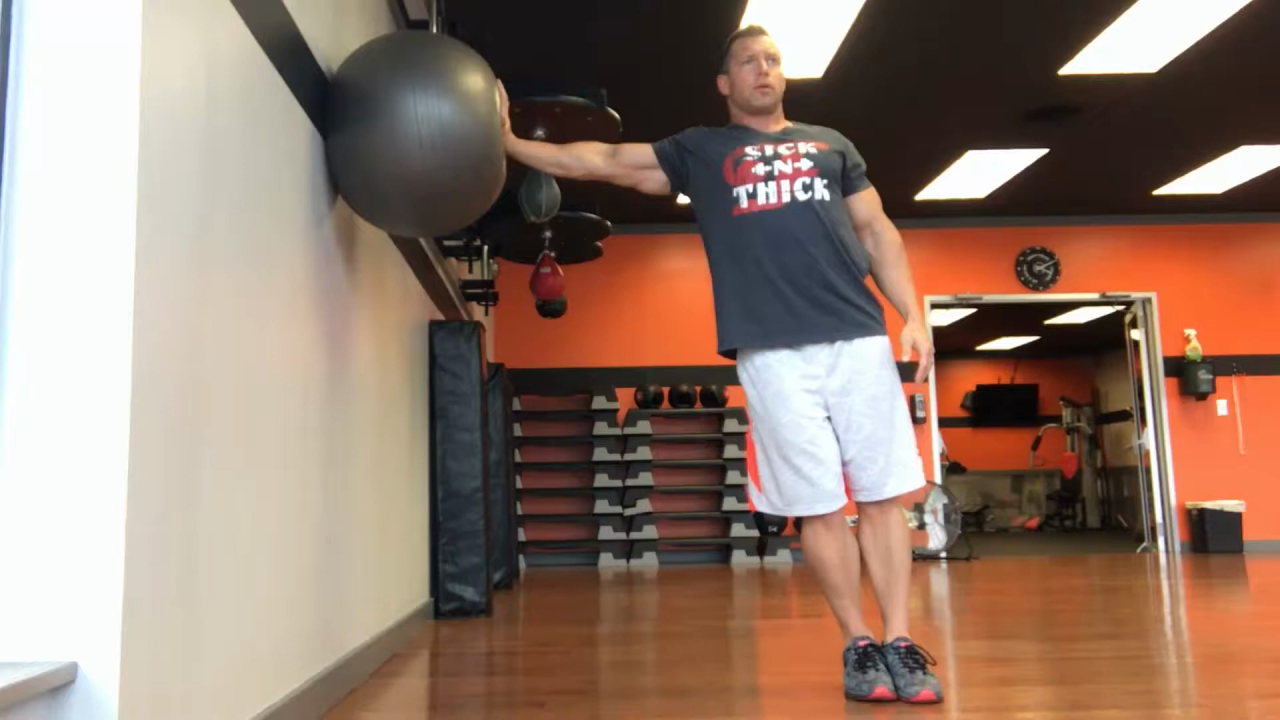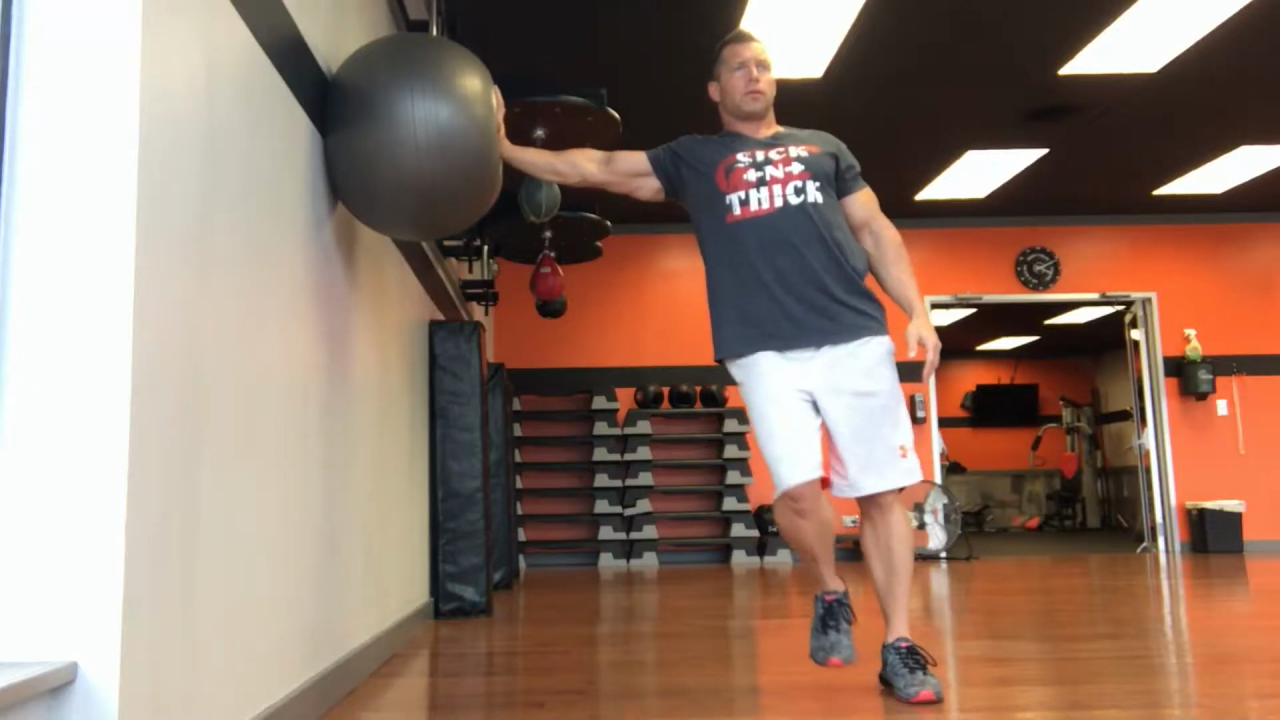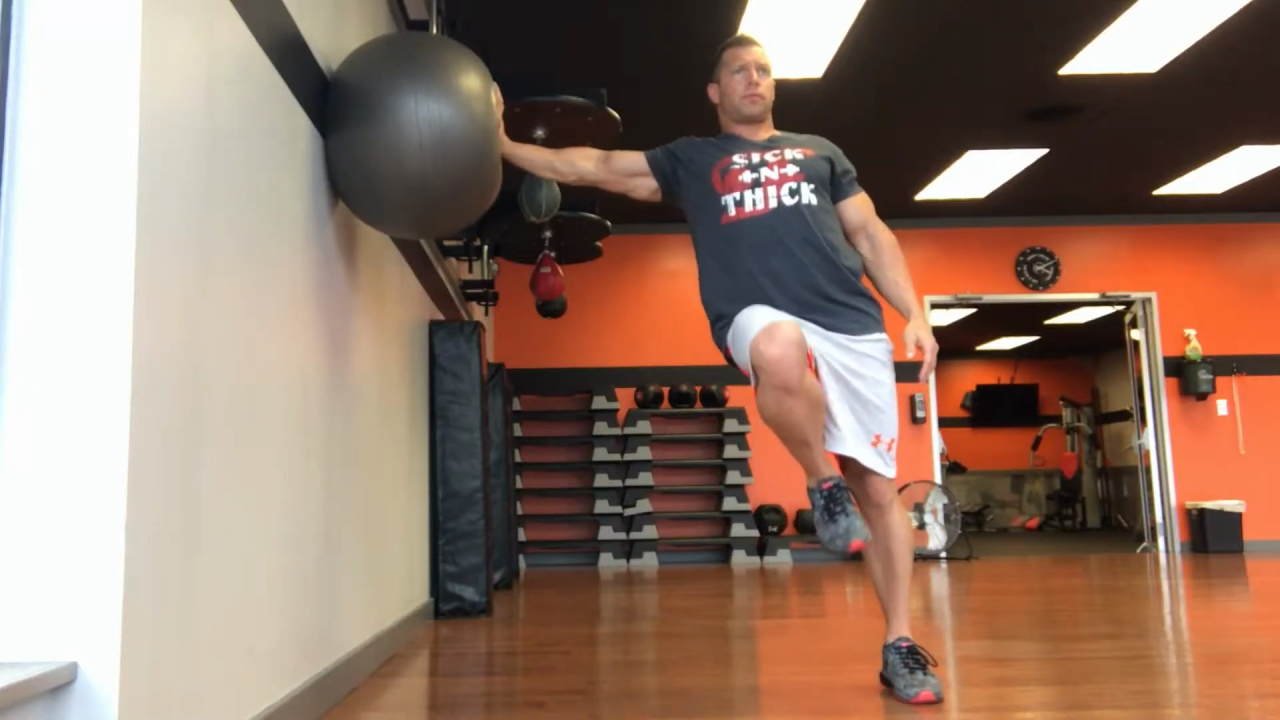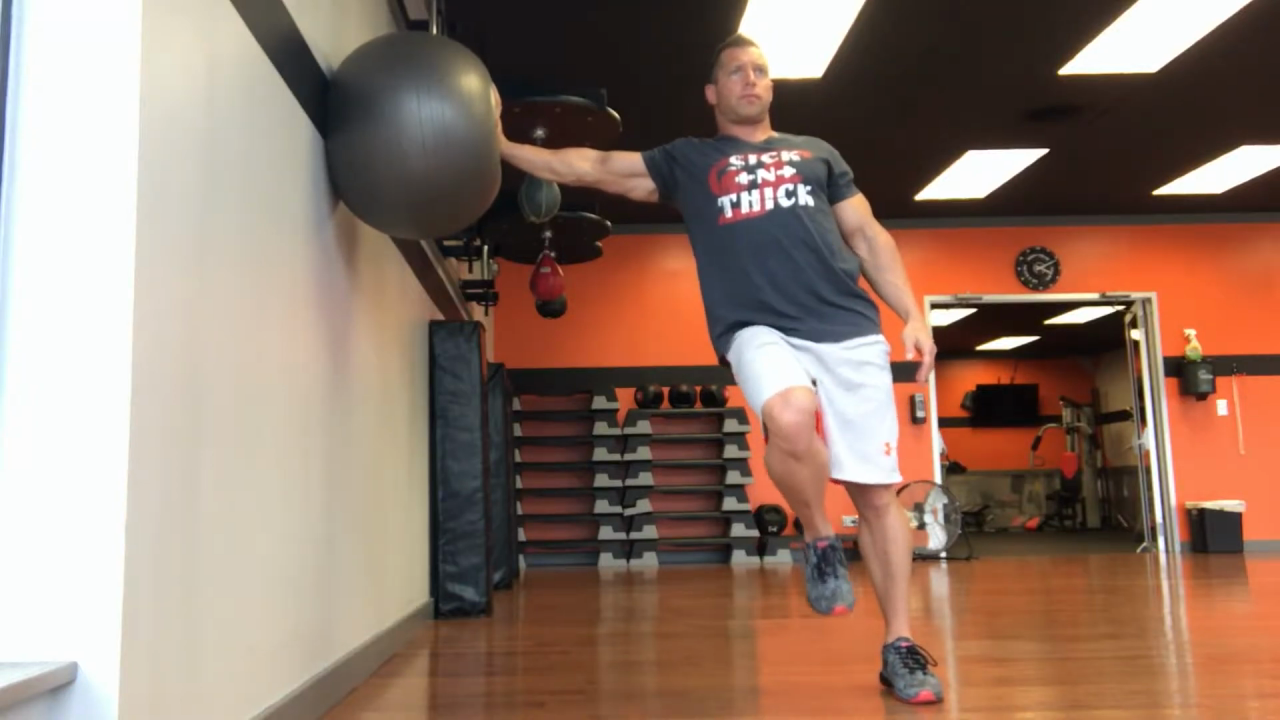
dt=1s
person 1, frame 1
left shoulder: (831, 144)
right shoulder: (700, 151)
left elbow: (877, 231)
right elbow: (605, 160)
left wrist: (912, 315)
right wrist: (510, 142)
left hip: (859, 339)
right hip: (773, 350)
left knee: (882, 496)
right knee: (819, 505)
left ankle: (900, 644)
right ankle: (858, 645)
person 1, frame 2
left shoulder: (824, 146)
right shoulder: (692, 159)
left elbow: (875, 231)
right elbow: (599, 167)
left wrist: (917, 312)
right wrist: (503, 148)
left hip: (857, 338)
right hip: (766, 349)
left knee: (882, 492)
right knee: (797, 486)
left ankle: (900, 645)
right ankle: (831, 595)
person 1, frame 3
left shoulder: (820, 151)
right shoulder: (690, 160)
left elbow: (871, 235)
right elbow: (595, 166)
left wrist: (914, 315)
right wrist: (503, 146)
left hip: (855, 328)
right hip: (763, 326)
left knee: (879, 488)
right knee: (781, 347)
left ankle: (900, 646)
right ankle: (824, 486)
person 1, frame 4
left shoulder: (817, 152)
right shoulder: (686, 161)
left elbow: (868, 237)
right elbow: (592, 167)
left wrist: (912, 316)
right wrist: (500, 146)
left hip: (852, 333)
right hip: (760, 332)
left knee: (877, 491)
right knee: (792, 422)
left ankle: (899, 646)
right ankle: (821, 544)
